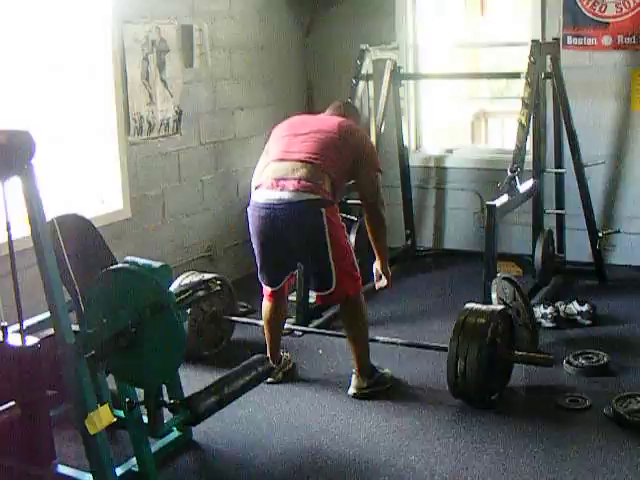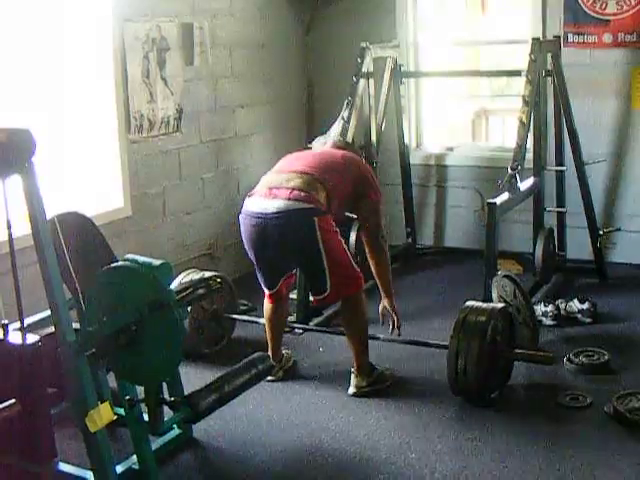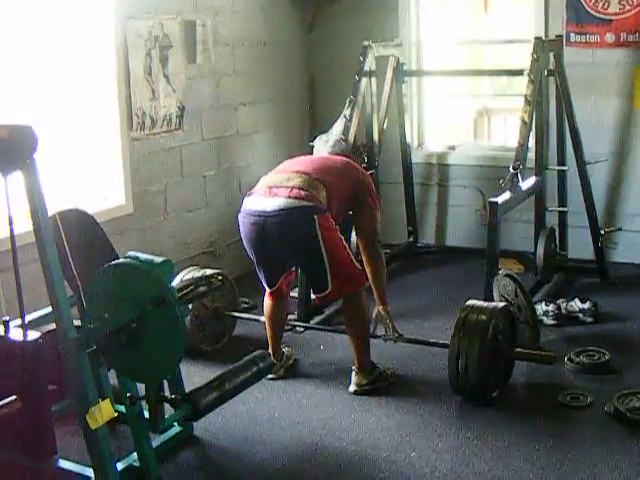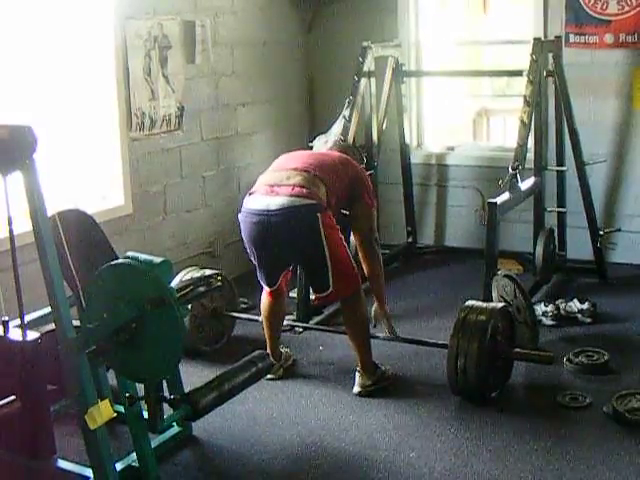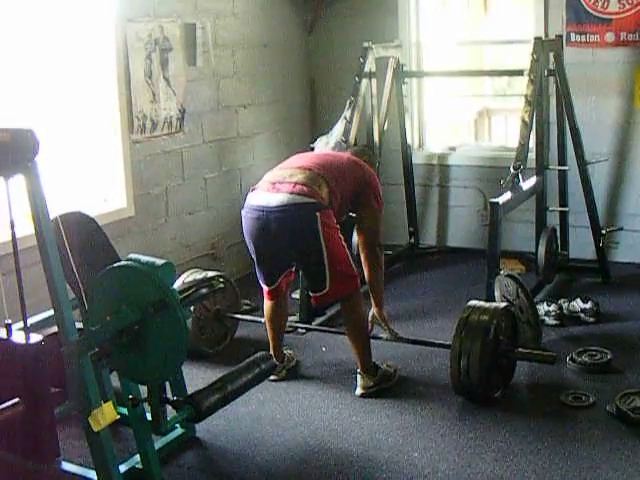
dt=0.3s
person 1, frame 1
left shoulder: (286, 124)
right shoulder: (356, 134)
right elbow: (372, 204)
right wrist: (382, 260)
left hip: (260, 204)
right hip: (308, 205)
left knee: (274, 288)
right knee: (348, 291)
left ankle: (275, 363)
right ankle: (363, 376)
person 1, frame 2
left shoulder: (294, 157)
right shoulder: (359, 167)
right elbow: (374, 239)
right wrist: (388, 298)
left hip: (251, 213)
right hip: (299, 215)
left knee: (275, 289)
right knee: (350, 290)
left ankle: (276, 362)
right ankle: (363, 375)
person 1, frame 3
left shoulder: (292, 163)
right shoulder: (357, 175)
right elbow: (371, 246)
right wrist: (382, 304)
left hip: (250, 214)
right hip: (299, 213)
left knee: (274, 286)
right knee: (351, 287)
left ankle: (276, 360)
right ankle: (364, 373)
person 1, frame 4
left shoulder: (288, 158)
right shoulder: (355, 171)
right elbow: (367, 242)
right wrist: (380, 303)
left hip: (251, 211)
right hip: (301, 212)
left knee: (272, 286)
right knee: (348, 290)
left ankle: (274, 360)
right ankle: (367, 374)
person 1, frame 5
left shoulder: (302, 158)
right shoulder: (366, 174)
right elbow: (370, 247)
right wrist: (378, 307)
left hip: (254, 208)
right hip: (302, 210)
left knee: (273, 287)
right knee: (347, 291)
left ankle: (278, 361)
right ankle: (368, 375)
